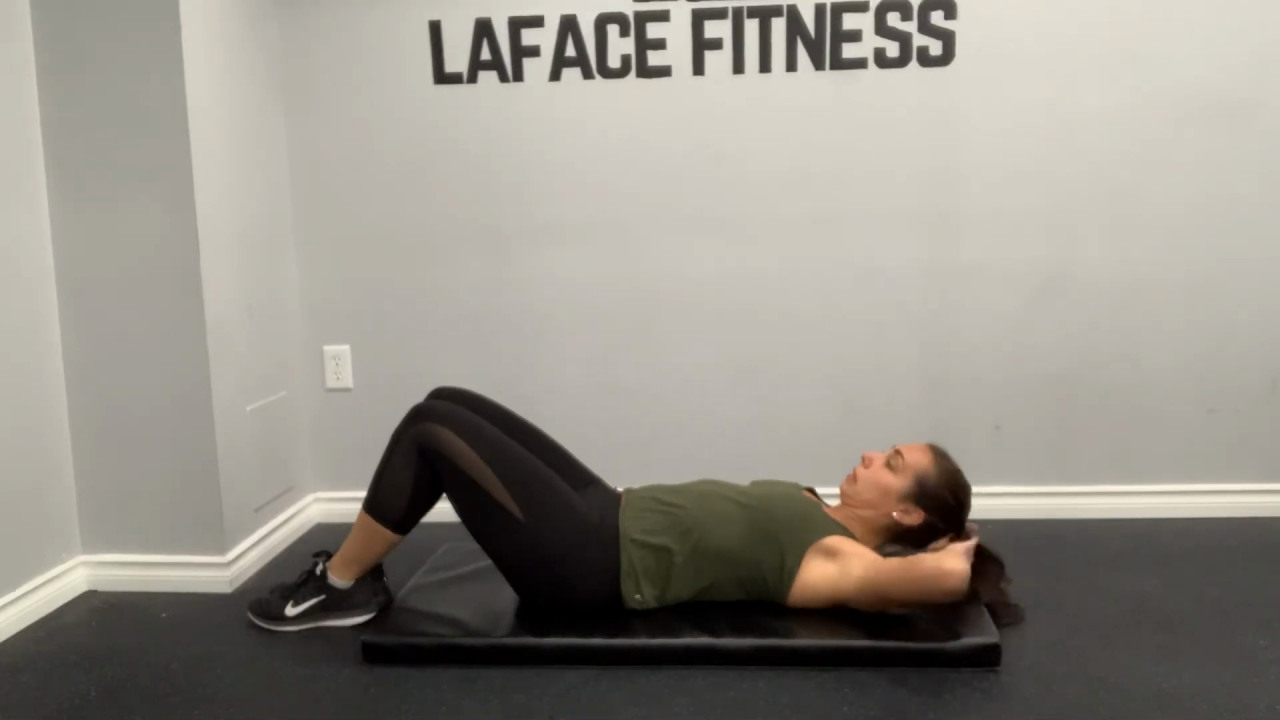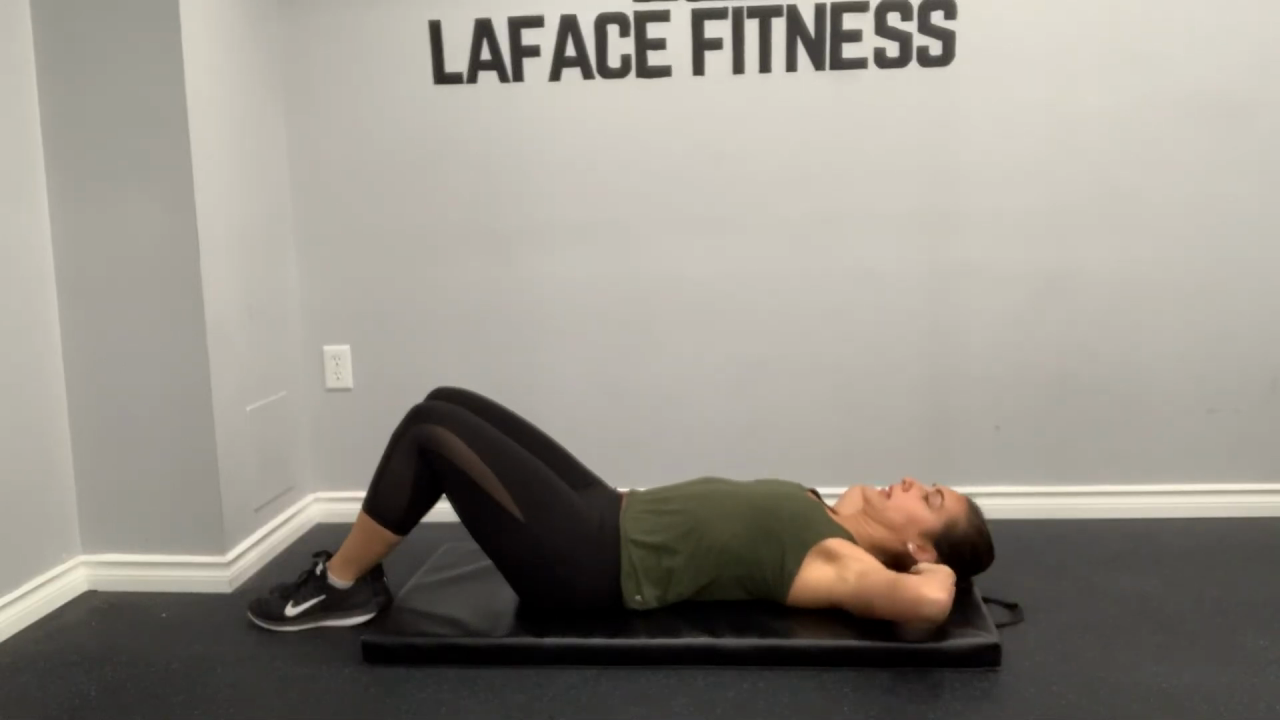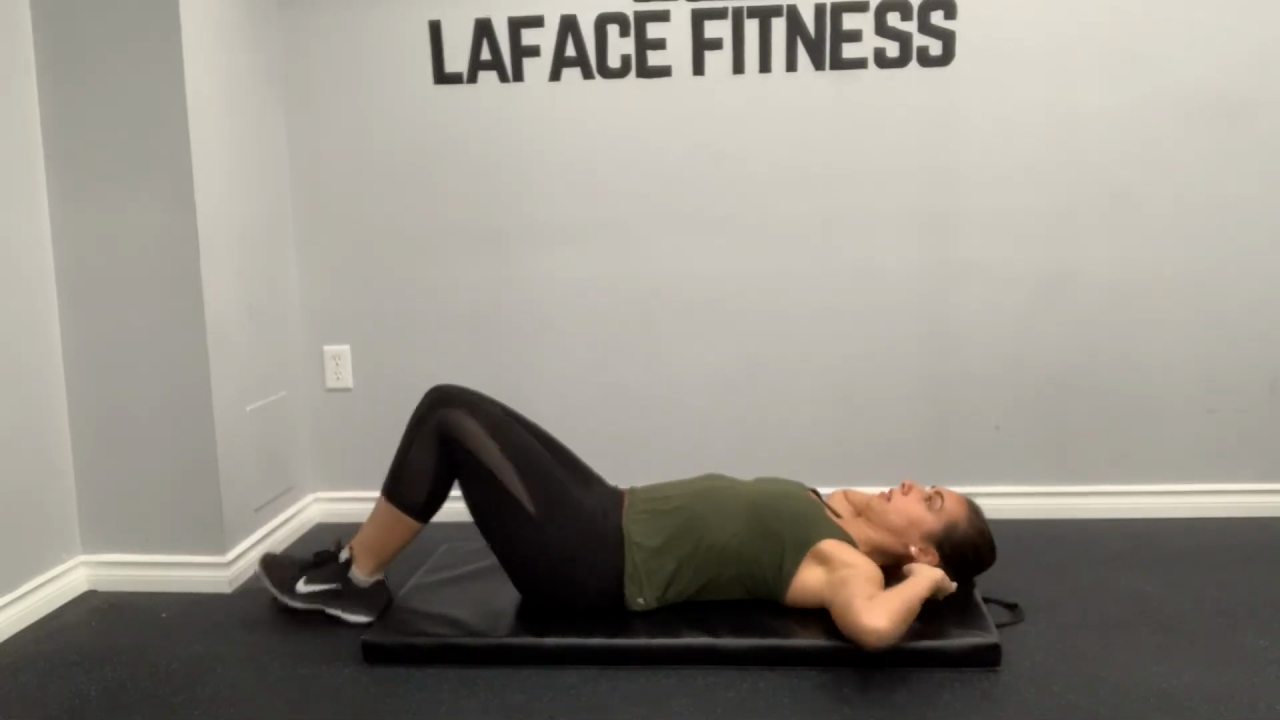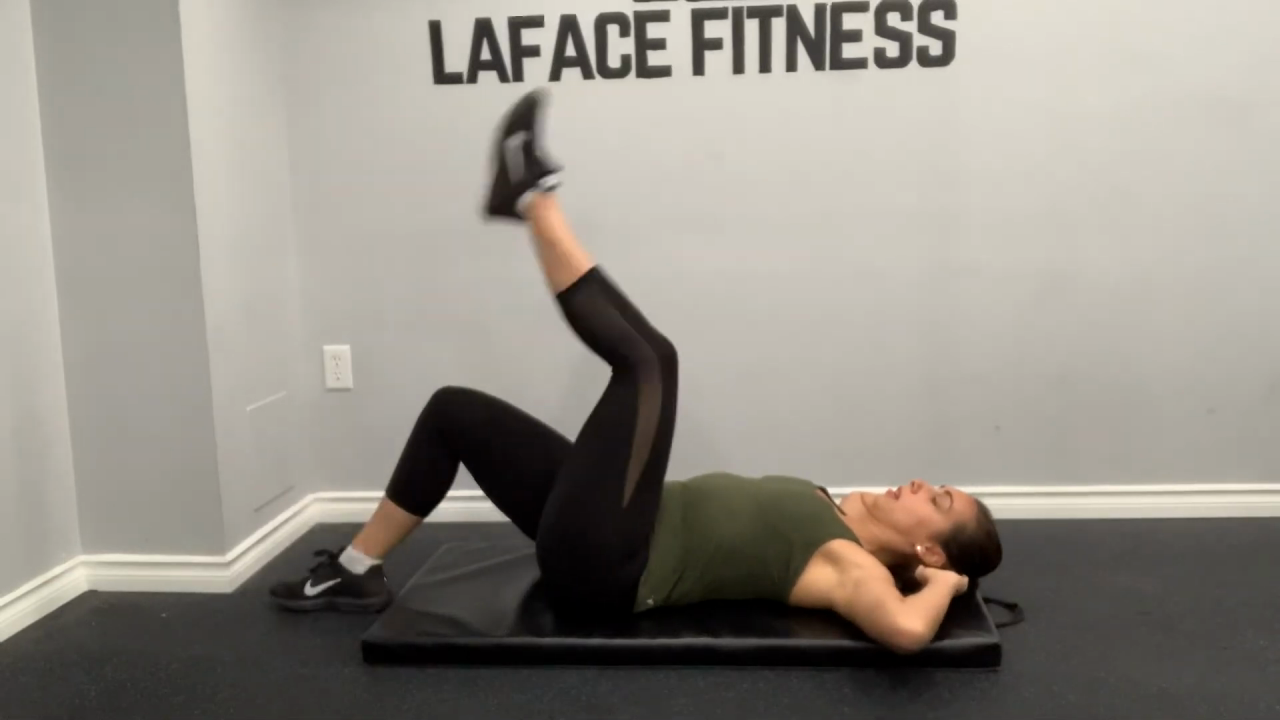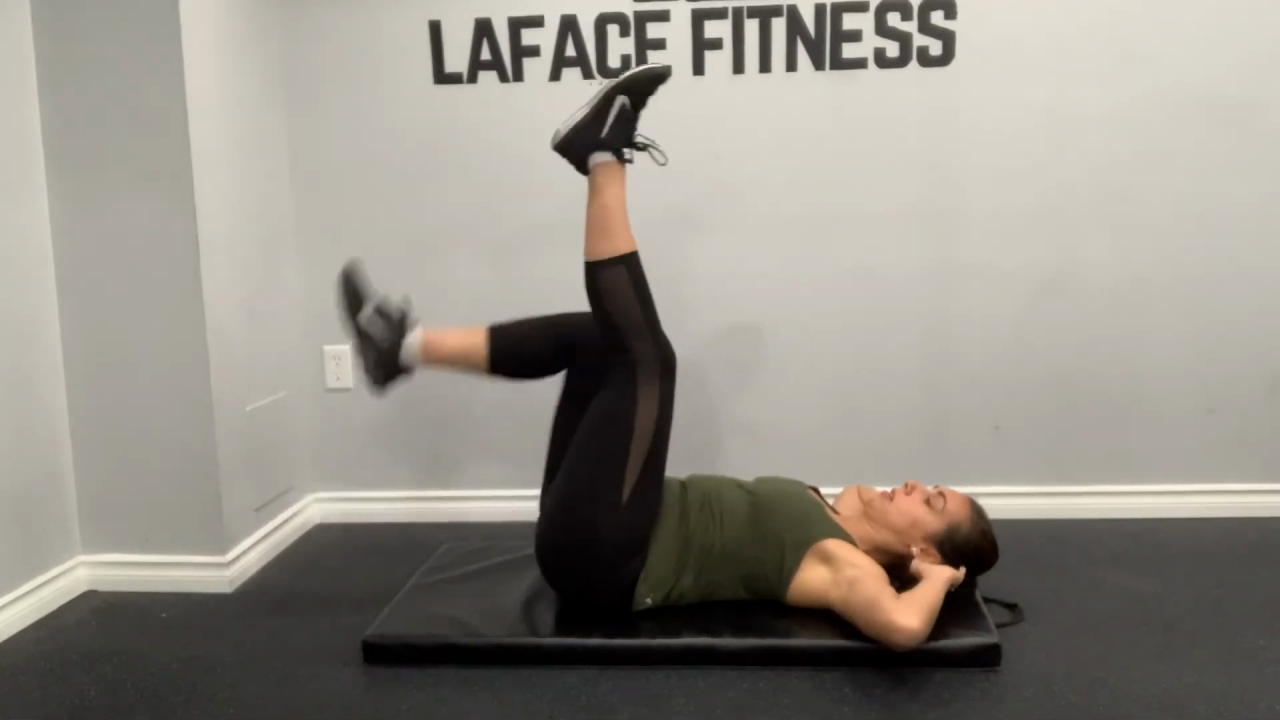
dt=0.5s
person 1, frame 1
left shoulder: (845, 567)
right shoulder: (833, 524)
left elbow: (953, 573)
left wrist: (960, 546)
left hip: (588, 566)
right hip: (611, 520)
left knee: (430, 430)
right knee: (446, 405)
left ankle: (336, 587)
right ankle: (357, 569)
person 1, frame 2
left shoulder: (843, 567)
right shoulder: (832, 526)
left elbow: (929, 604)
left wrist: (940, 573)
right wrist: (863, 504)
left hip: (589, 566)
right hip: (609, 517)
left knee: (429, 431)
right knee: (446, 404)
left ankle: (338, 587)
right ankle: (358, 571)
person 1, frame 3
left shoulder: (850, 567)
right shoulder: (839, 527)
left elbow: (874, 628)
left wrist: (921, 584)
left hip: (589, 564)
right hip: (610, 516)
left knee: (452, 423)
right knee: (448, 407)
left ankle: (353, 577)
right ankle: (359, 568)
person 1, frame 4
left shoulder: (854, 568)
right shoulder: (838, 522)
left elbow: (907, 629)
left wrist: (943, 585)
left hip: (601, 567)
right hip: (598, 543)
left knee: (649, 359)
right knee: (454, 408)
left ankle: (534, 195)
right ankle: (356, 570)
person 1, frame 5
left shoulder: (850, 570)
right shoulder: (840, 530)
left elbow: (903, 626)
left wrist: (939, 580)
left hip: (606, 568)
right hip: (600, 542)
left knee: (645, 359)
right knee: (593, 336)
left ankle: (606, 160)
right ankle: (404, 346)
